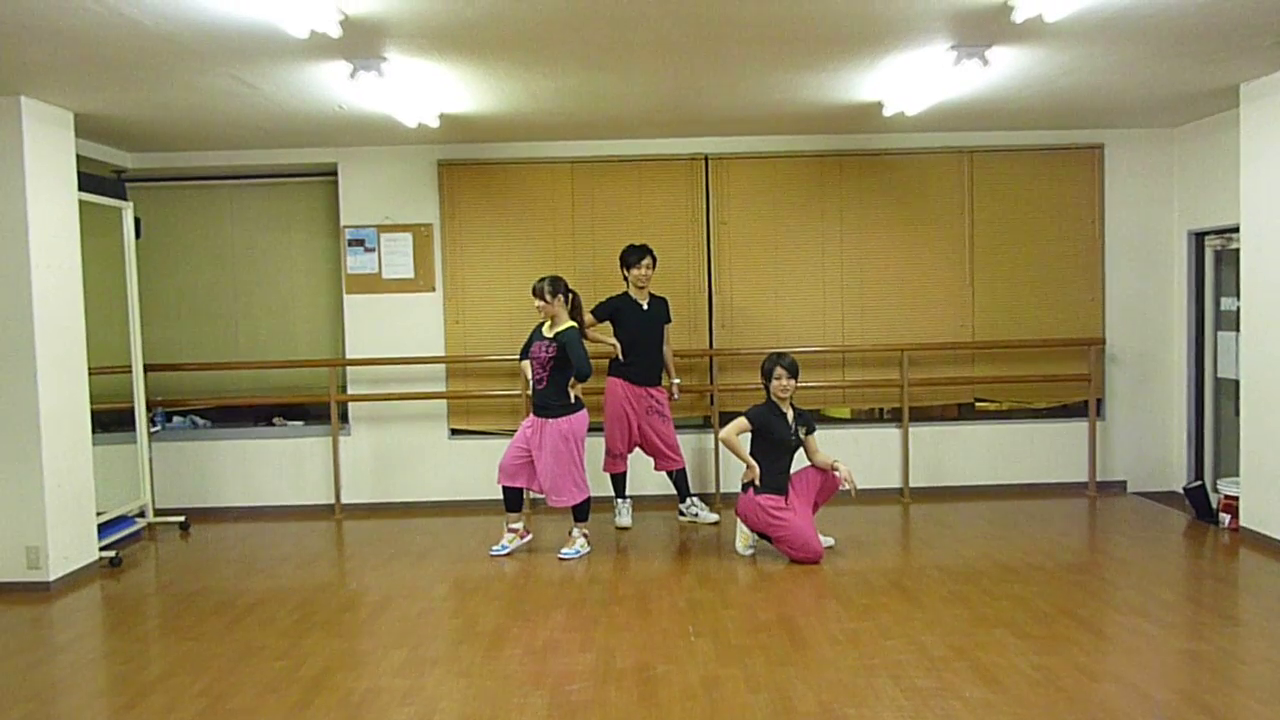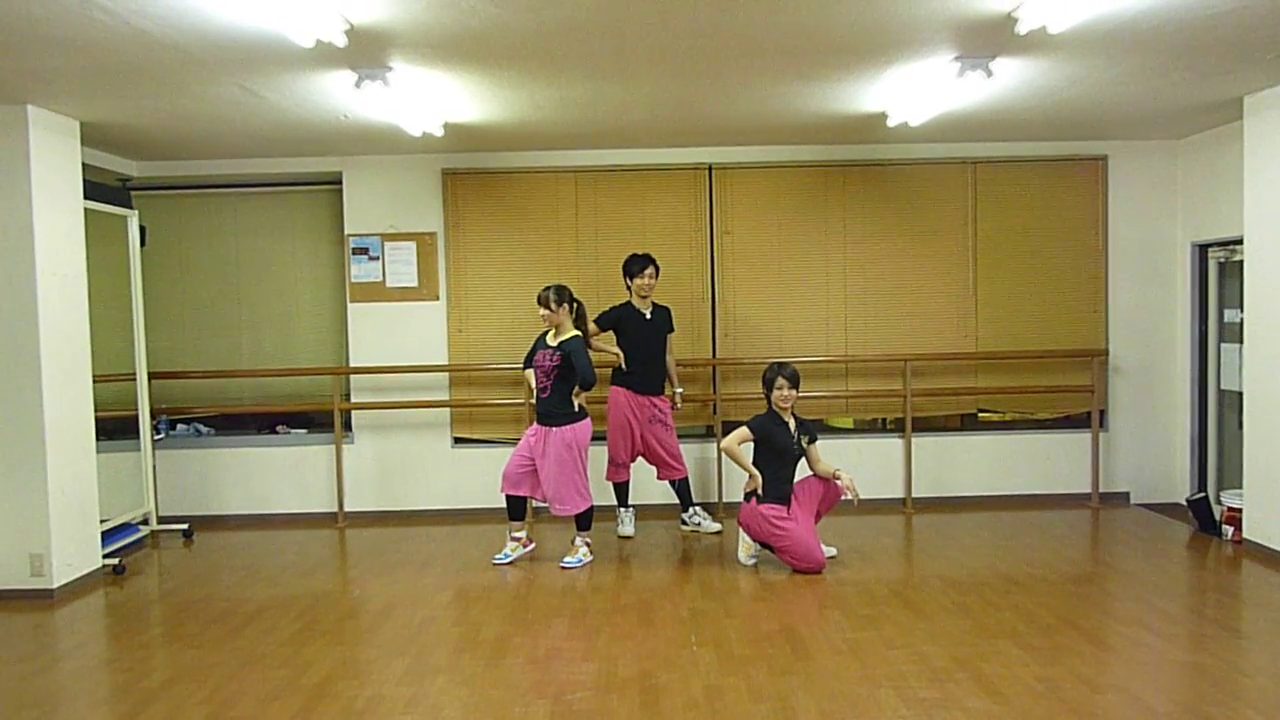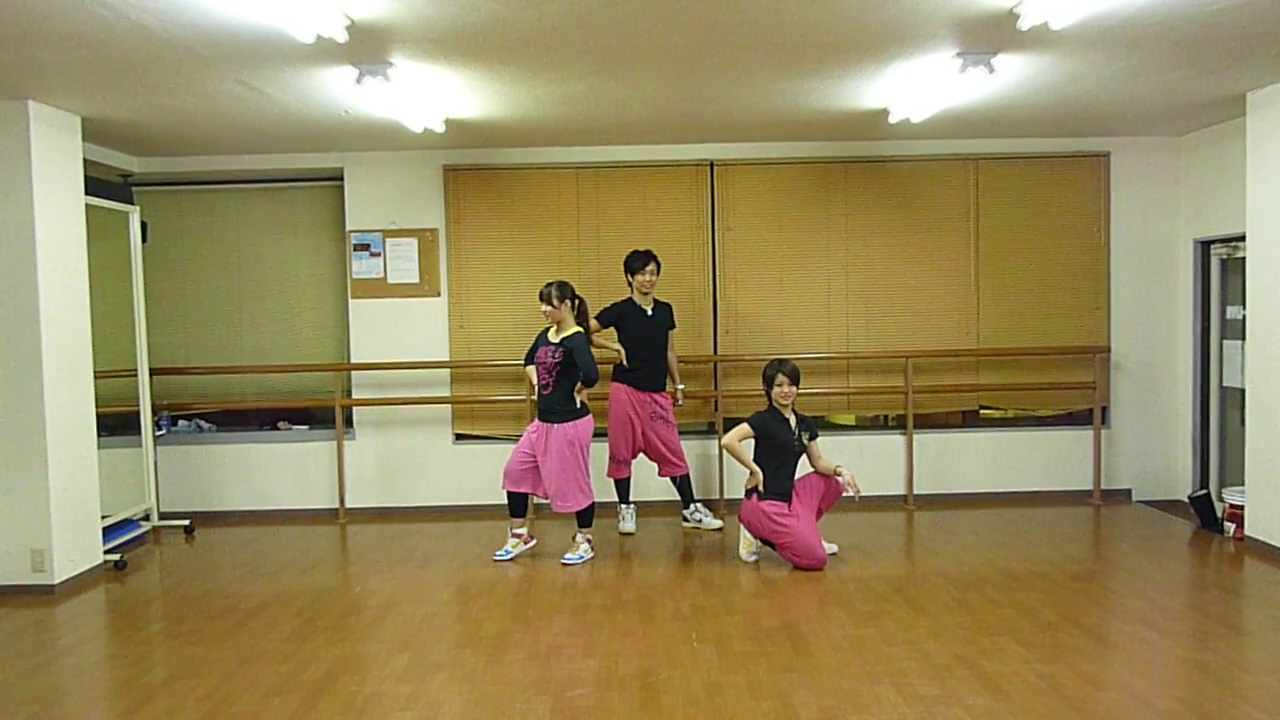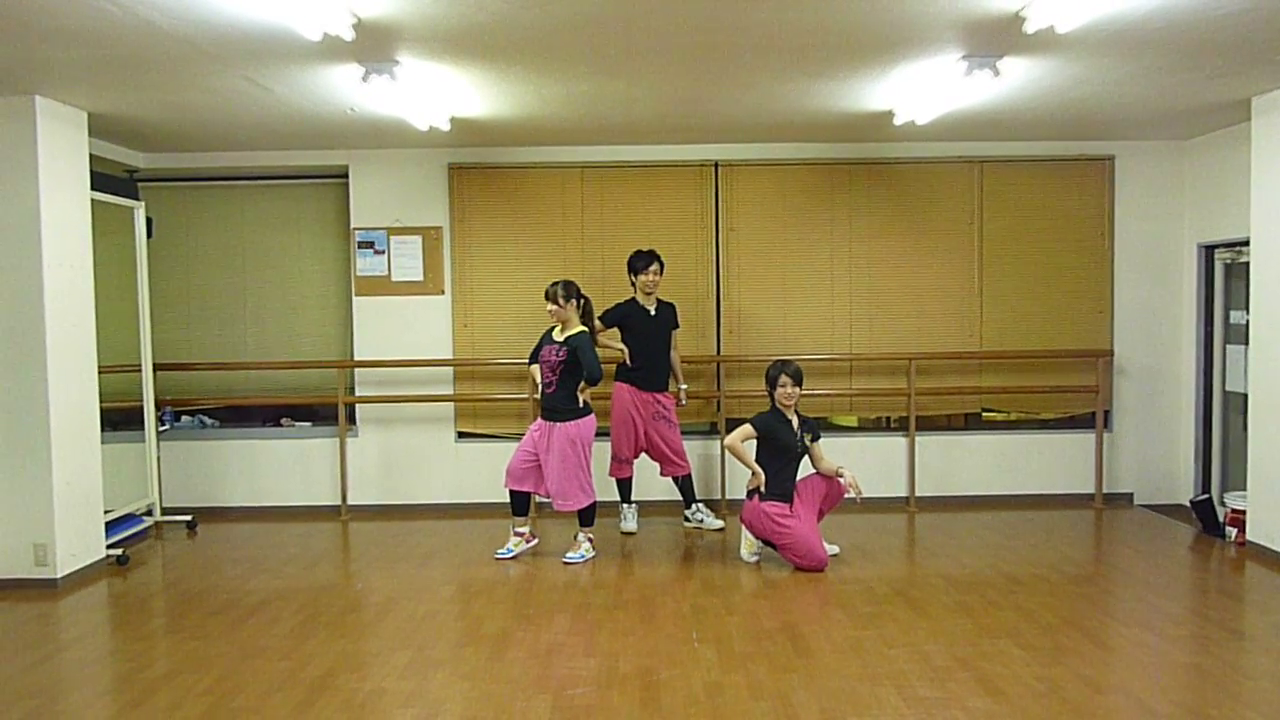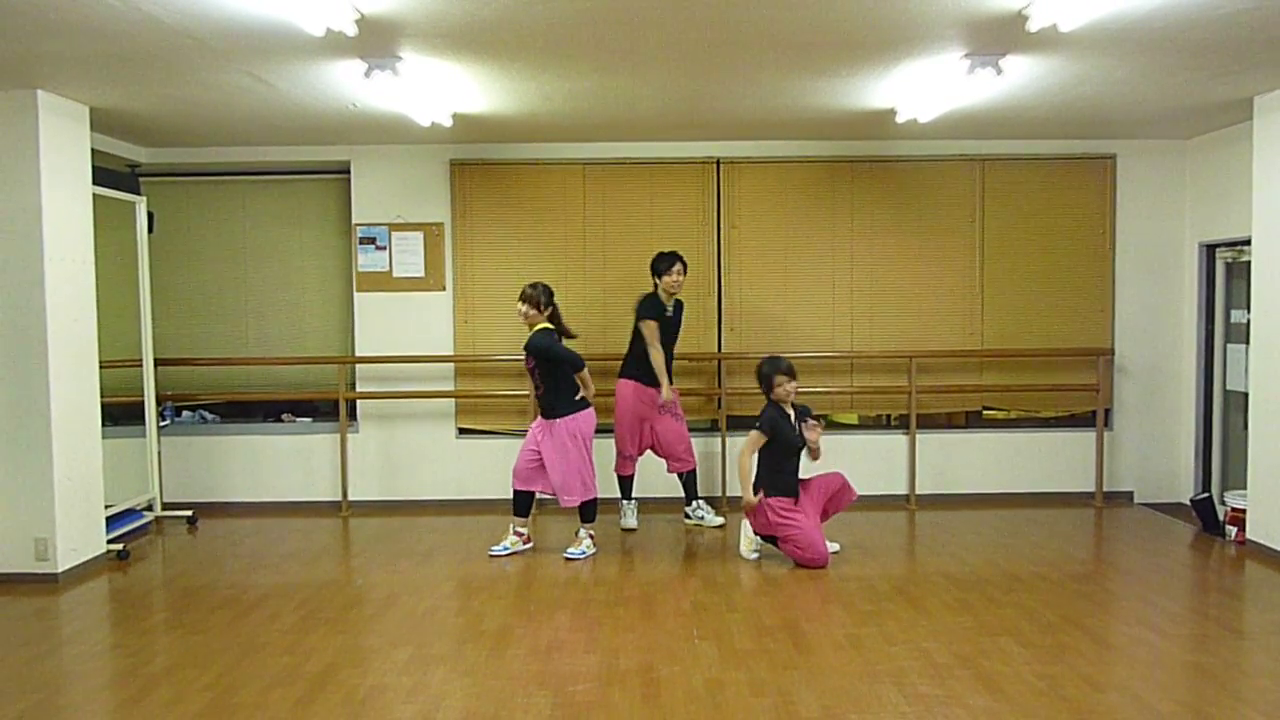
dt=1s
person 1, frame 1
left shoulder: (661, 305)
right shoulder: (615, 305)
right elbow: (580, 328)
left wrist: (674, 380)
right wrist: (611, 341)
left hip: (653, 387)
right hip: (621, 384)
left knee: (668, 445)
right knee: (618, 445)
left ankle: (687, 503)
right ankle: (622, 503)
person 1, frame 2
left shoulder: (664, 314)
right shoulder: (619, 314)
left elbow: (668, 355)
left wrist: (677, 389)
right wrist: (613, 350)
left hip: (656, 396)
right hip: (624, 394)
left knee: (671, 454)
right knee: (621, 454)
left ankle: (689, 513)
right ankle: (625, 512)
person 1, frame 3
left shoulder: (665, 310)
right shoulder: (620, 310)
left wrist: (678, 386)
right wrist: (615, 346)
left hip: (657, 393)
right hip: (626, 390)
left knee: (672, 451)
right knee: (622, 451)
left ankle: (690, 509)
right ankle: (626, 509)
person 1, frame 4
left shoulder: (669, 310)
right shoulder: (623, 310)
left wrist: (682, 385)
right wrist: (619, 346)
left hip: (660, 393)
right hip: (629, 390)
left knee: (675, 451)
right knee: (624, 450)
left ankle: (692, 509)
right ankle: (628, 509)
person 1, frame 5
left shoulder: (678, 307)
right shoulder: (648, 304)
right elbow: (653, 347)
right wrist: (664, 385)
left hip: (662, 388)
right hip: (633, 385)
left knee: (680, 446)
right knee: (627, 448)
left ankle: (693, 506)
right ankle: (628, 505)
person 2, frame 1
left shoulder: (569, 335)
right shoulder: (539, 330)
left elbow: (584, 370)
right elbow: (525, 356)
left wrist: (572, 387)
left hip: (564, 419)
right hip: (537, 417)
left knee: (569, 477)
right knee: (510, 466)
left ankle: (581, 535)
right ankle: (515, 530)
person 2, frame 2
left shoulder: (574, 343)
right shoulder: (543, 339)
left elbow: (588, 378)
right elbow: (528, 364)
left wrist: (575, 395)
left hip: (568, 427)
right hip: (542, 426)
left knee: (573, 486)
right knee: (513, 475)
left ankle: (583, 544)
right ankle: (519, 539)
person 2, frame 3
left shoulder: (576, 340)
right shoulder: (545, 336)
left elbow: (591, 375)
right elbow: (529, 360)
left wrist: (577, 391)
left hip: (570, 423)
right hip: (543, 422)
left knee: (574, 482)
right knee: (515, 471)
left ankle: (584, 541)
right ankle: (519, 535)
person 2, frame 4
left shoulder: (581, 339)
right shoulder: (550, 334)
left elbow: (595, 374)
right elbow: (534, 360)
left wrist: (580, 390)
right wrist: (540, 383)
left hip: (573, 422)
right hip: (546, 421)
left knee: (576, 481)
right knee: (517, 470)
left ankle: (586, 540)
right ankle: (522, 534)
person 2, frame 5
left shoulder: (538, 341)
right shoulder: (540, 335)
left elbow: (575, 361)
right elbow: (555, 364)
left wrist: (587, 389)
left hip: (571, 418)
right hip: (547, 418)
left knee: (577, 477)
right knee: (524, 471)
left ankle: (586, 536)
right ankle: (519, 535)
person 3, frame 1
left shoulder: (802, 417)
right shoulder: (761, 413)
left elbow: (815, 456)
right elbow: (726, 435)
left wrist: (838, 465)
right wrist: (752, 464)
left hip: (785, 489)
right hip: (761, 496)
right knee: (812, 552)
left ankle: (798, 527)
right ankle: (755, 526)
person 3, frame 2
left shoulder: (804, 427)
right shoulder: (763, 423)
left elbow: (817, 465)
right elbow: (727, 444)
left wrist: (839, 473)
right wrist: (754, 473)
left hip: (788, 499)
right hip: (763, 506)
right knee: (814, 562)
left ankle: (800, 536)
right ankle: (759, 537)
person 3, frame 3
left shoulder: (805, 424)
right shoulder: (764, 419)
left elbow: (818, 462)
right elbow: (728, 441)
left wrist: (840, 470)
right wrist: (755, 470)
left hip: (789, 496)
right hip: (765, 503)
right knee: (815, 559)
left ankle: (801, 533)
right ankle: (760, 533)
person 3, frame 4
left shoulder: (808, 425)
right shoulder: (766, 420)
left elbow: (820, 463)
right elbow: (730, 441)
left wrist: (842, 471)
right wrist: (757, 470)
left hip: (790, 497)
right hip: (766, 504)
right knee: (817, 560)
left ankle: (803, 534)
right ankle: (760, 535)
person 3, frame 5
left shoulder: (803, 413)
right shoulder: (770, 417)
left elbow: (814, 456)
right elbow: (745, 454)
left wrist: (815, 441)
right wrist: (747, 494)
left hip: (795, 493)
right hip: (772, 500)
right knee: (817, 557)
left ankle: (808, 531)
right ankle: (761, 532)
